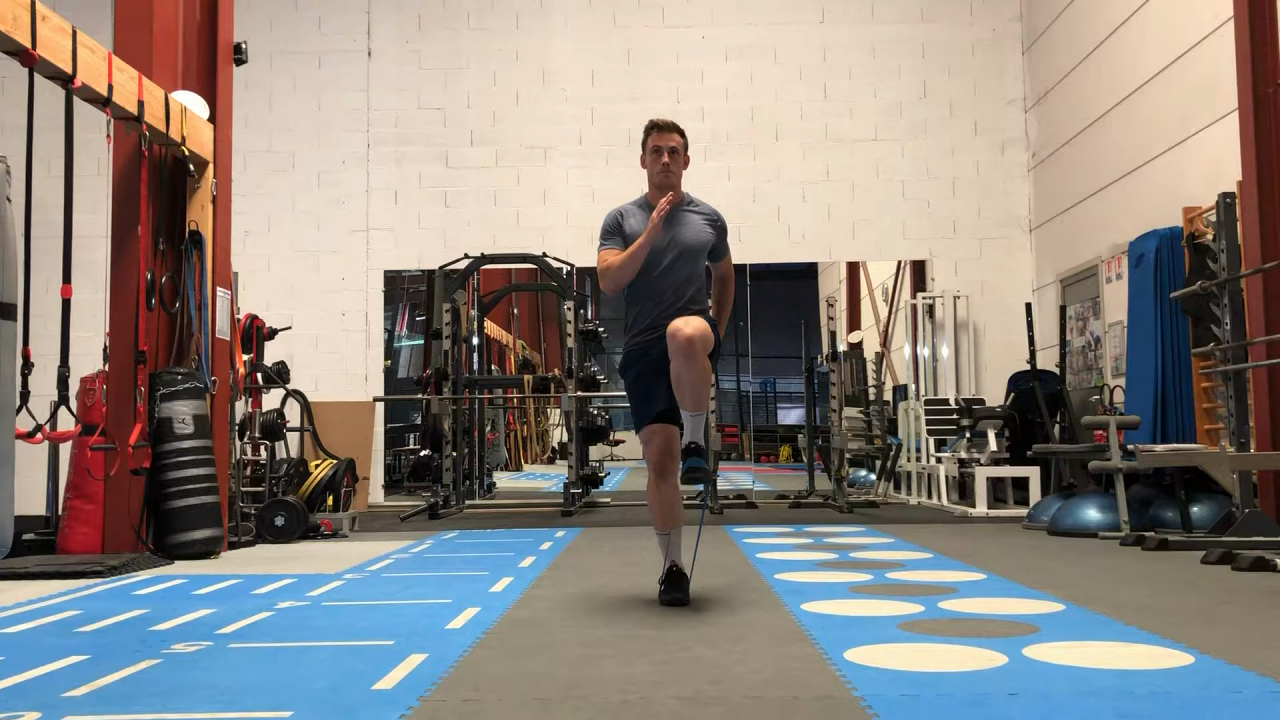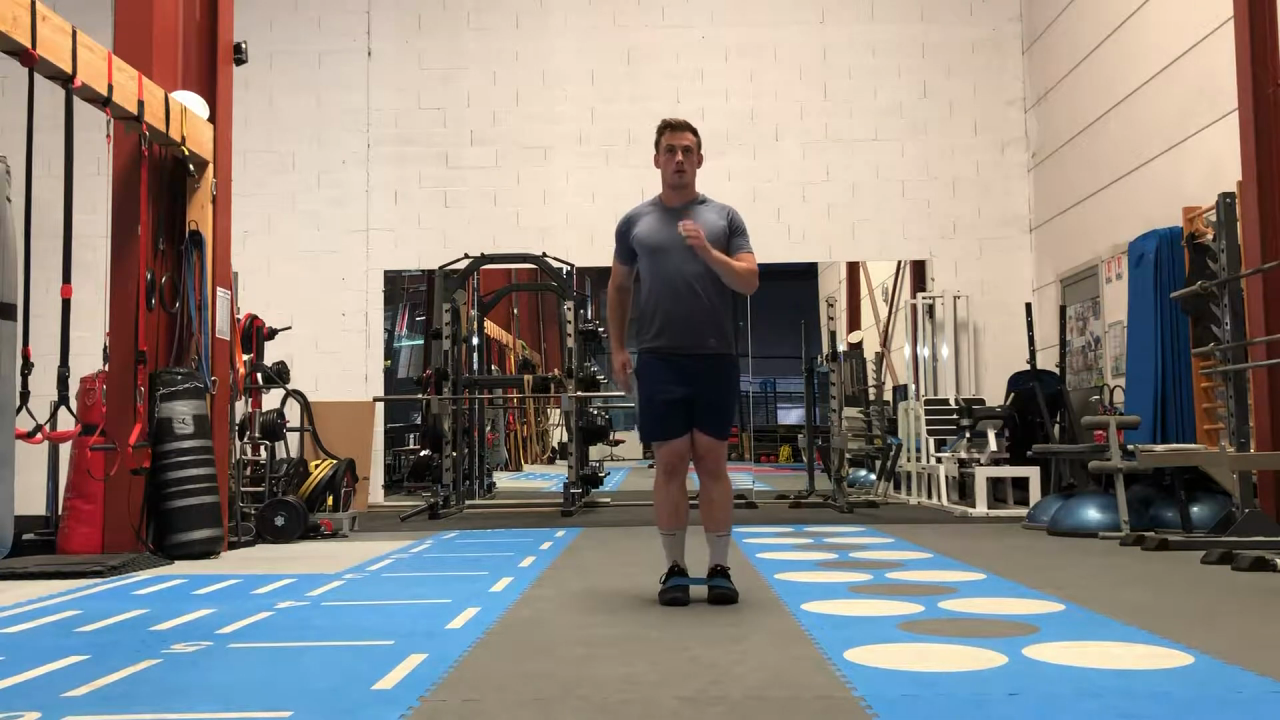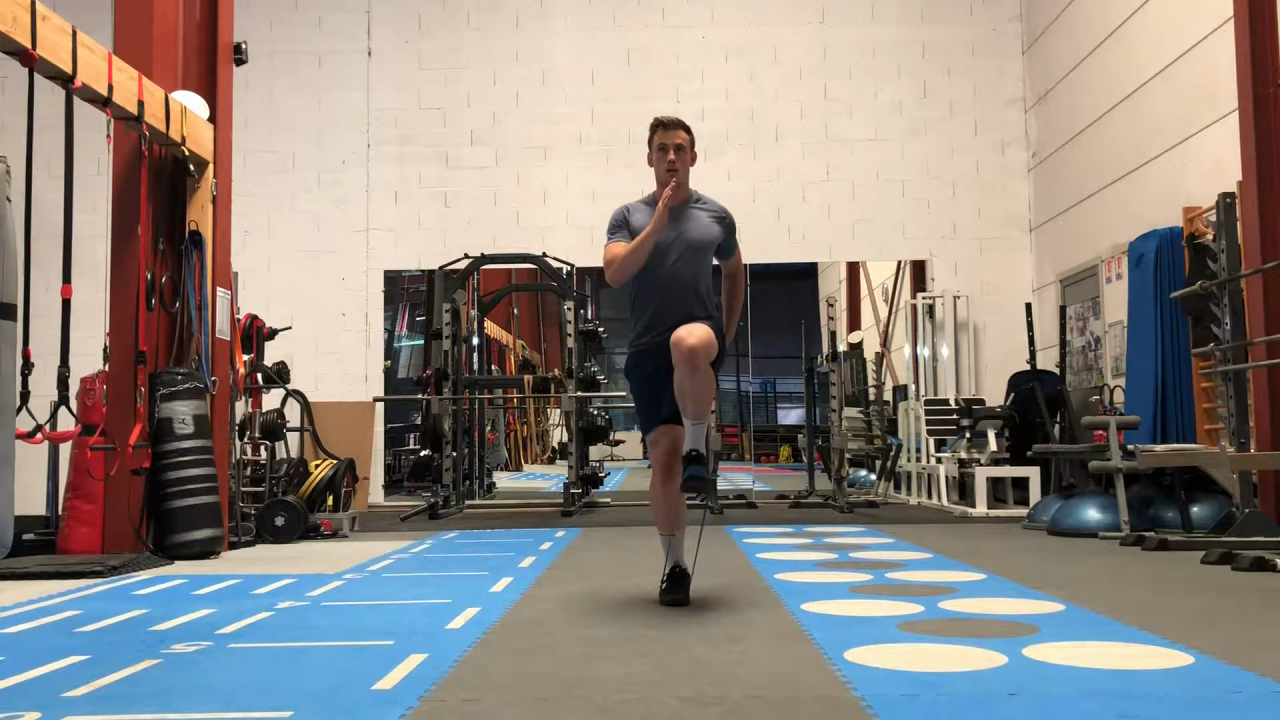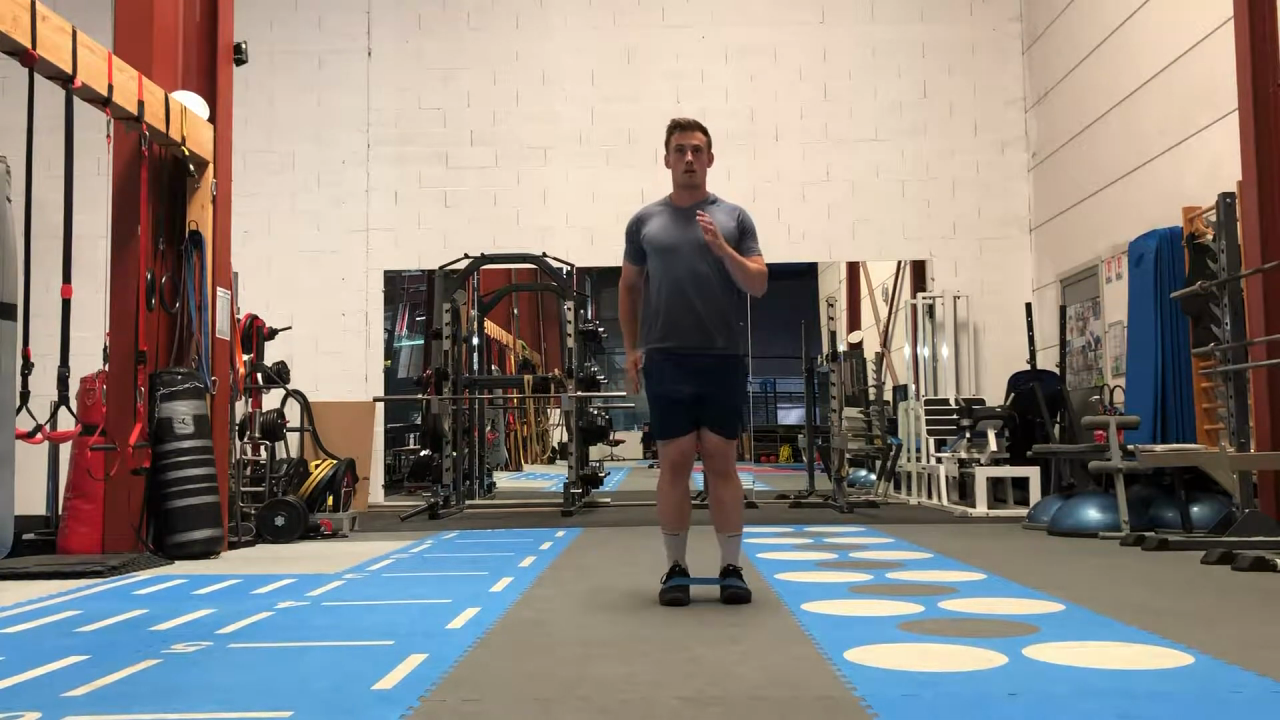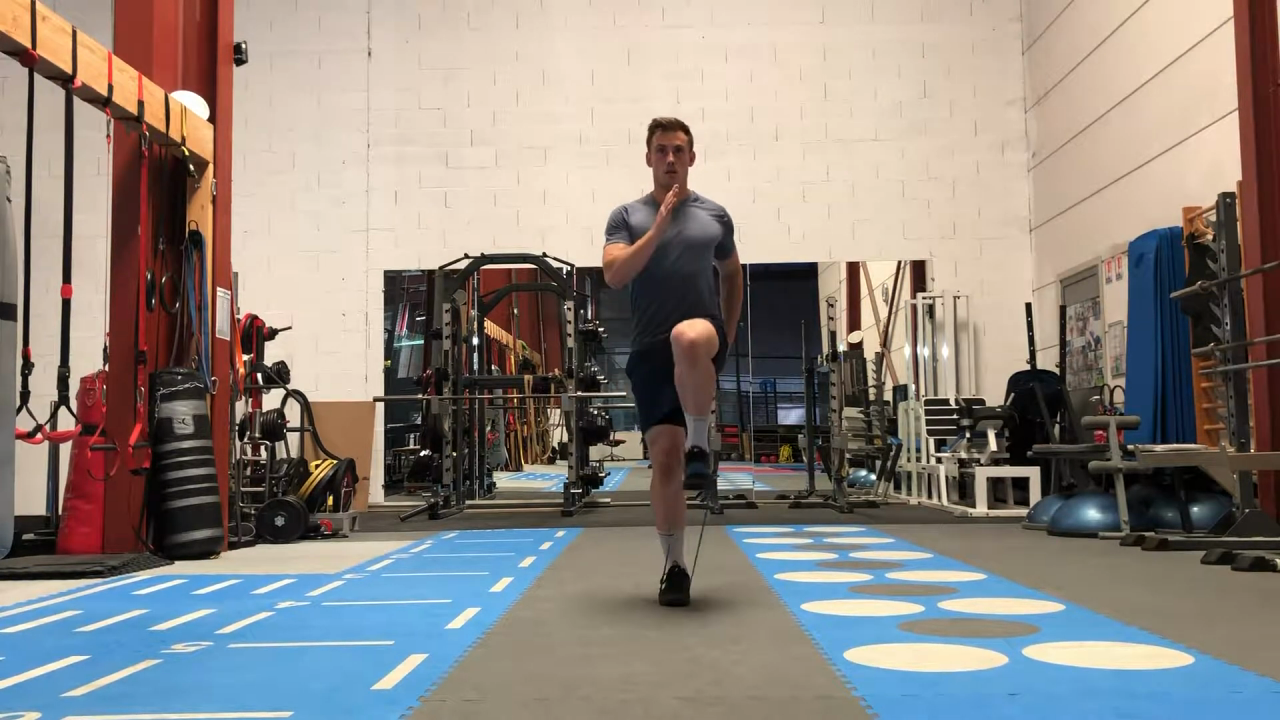
dt=1s
person 1, frame 1
left shoulder: (709, 217)
right shoulder: (622, 218)
left elbow: (724, 277)
right elbow: (609, 280)
left wrist: (716, 330)
right wrist: (651, 233)
left hip: (692, 329)
right hip: (643, 348)
left knee: (684, 336)
right knee: (660, 457)
left ankle: (695, 444)
right ankle: (673, 567)
person 1, frame 2
left shoulder: (724, 216)
right shoulder: (634, 222)
left elbow: (749, 279)
right elbow: (618, 287)
left wrist: (709, 251)
right wrist: (617, 348)
left hip: (714, 357)
right hip: (658, 360)
left knee: (711, 462)
right knee: (670, 463)
left ankle: (719, 569)
right ankle: (675, 569)
person 1, frame 3
left shoulder: (717, 215)
right shoulder: (629, 215)
left elbow: (734, 272)
right elbow: (614, 273)
left wrist: (728, 330)
right wrist: (657, 222)
left hip: (698, 332)
right hip: (648, 348)
left knee: (687, 344)
right knee: (662, 458)
left ankle: (696, 450)
right ankle: (675, 568)
person 1, frame 4
left shoulder: (734, 217)
right shoulder: (644, 221)
left elbow: (758, 282)
right elbow: (629, 287)
left wrist: (724, 249)
right wrist: (631, 348)
left hip: (722, 358)
right hip: (666, 360)
left knee: (721, 461)
right knee: (674, 461)
left ankle: (730, 568)
right ankle: (676, 569)
person 1, frame 5
left shoulder: (715, 215)
right shoulder: (626, 215)
left elbow: (732, 274)
right elbow: (614, 273)
left wrist: (729, 329)
right wrist: (658, 229)
left hip: (701, 332)
right hip: (650, 349)
left knee: (689, 344)
right knee: (663, 457)
left ankle: (698, 449)
right ankle: (674, 567)
